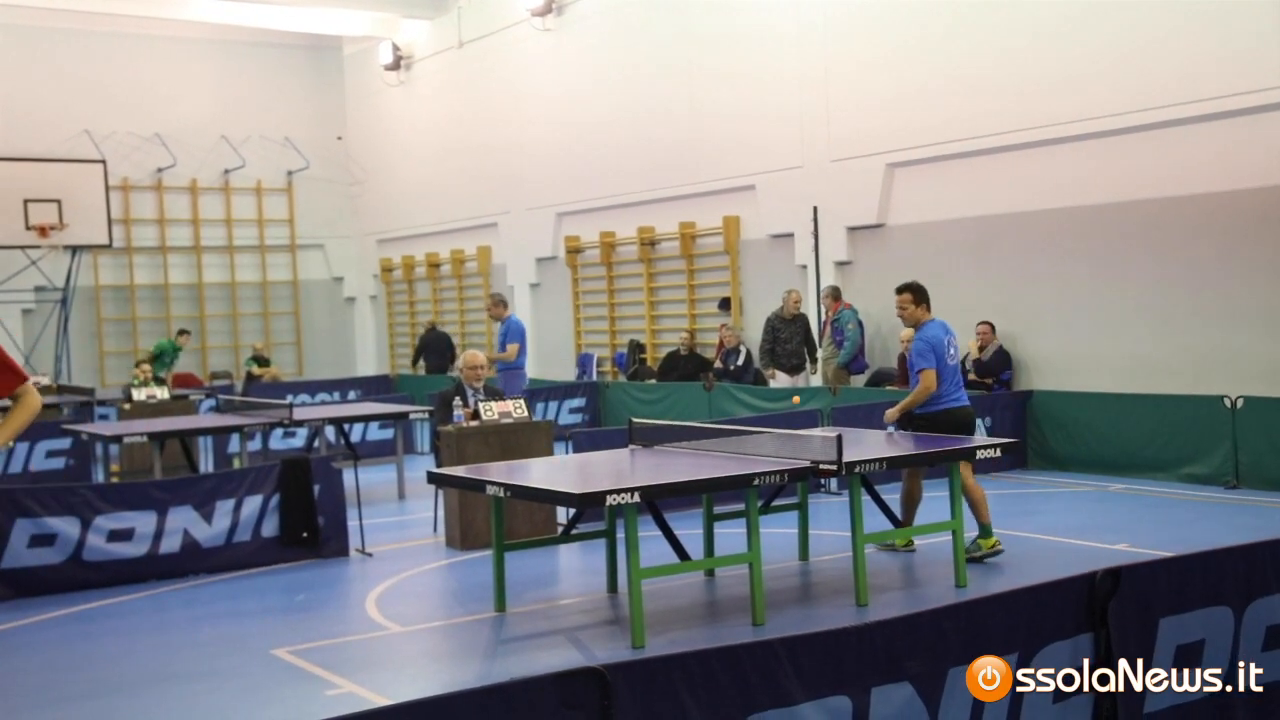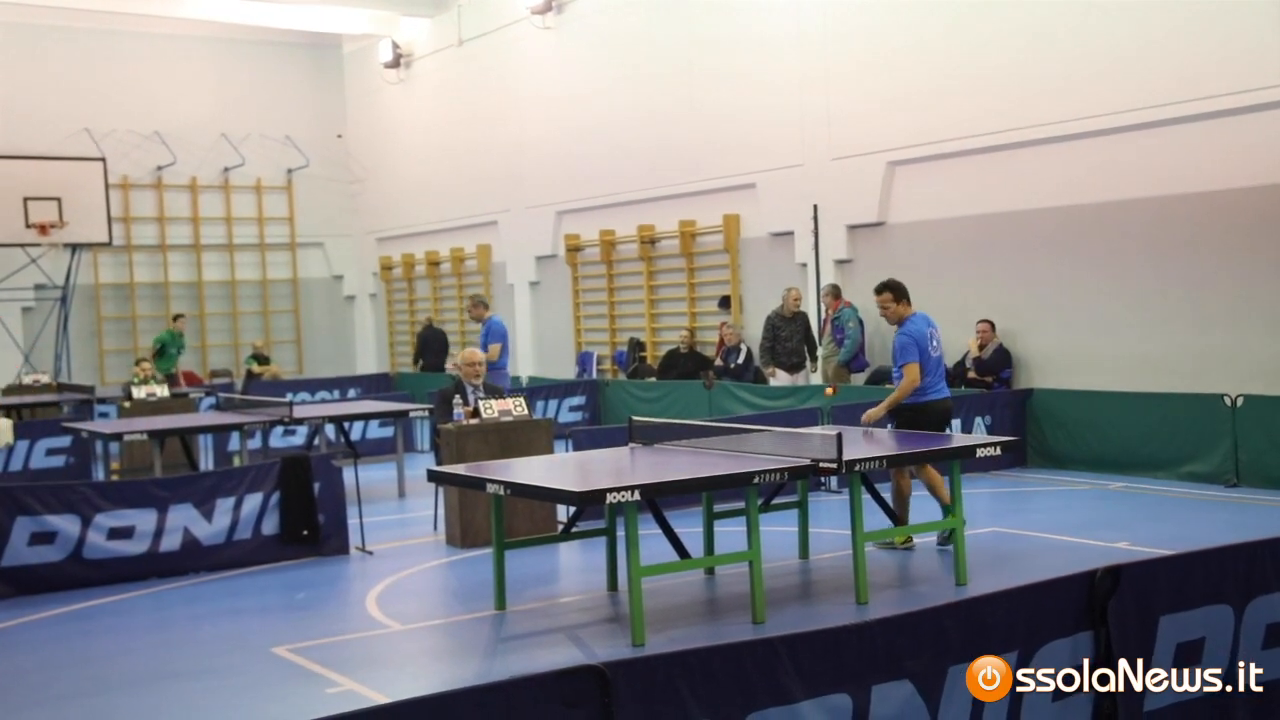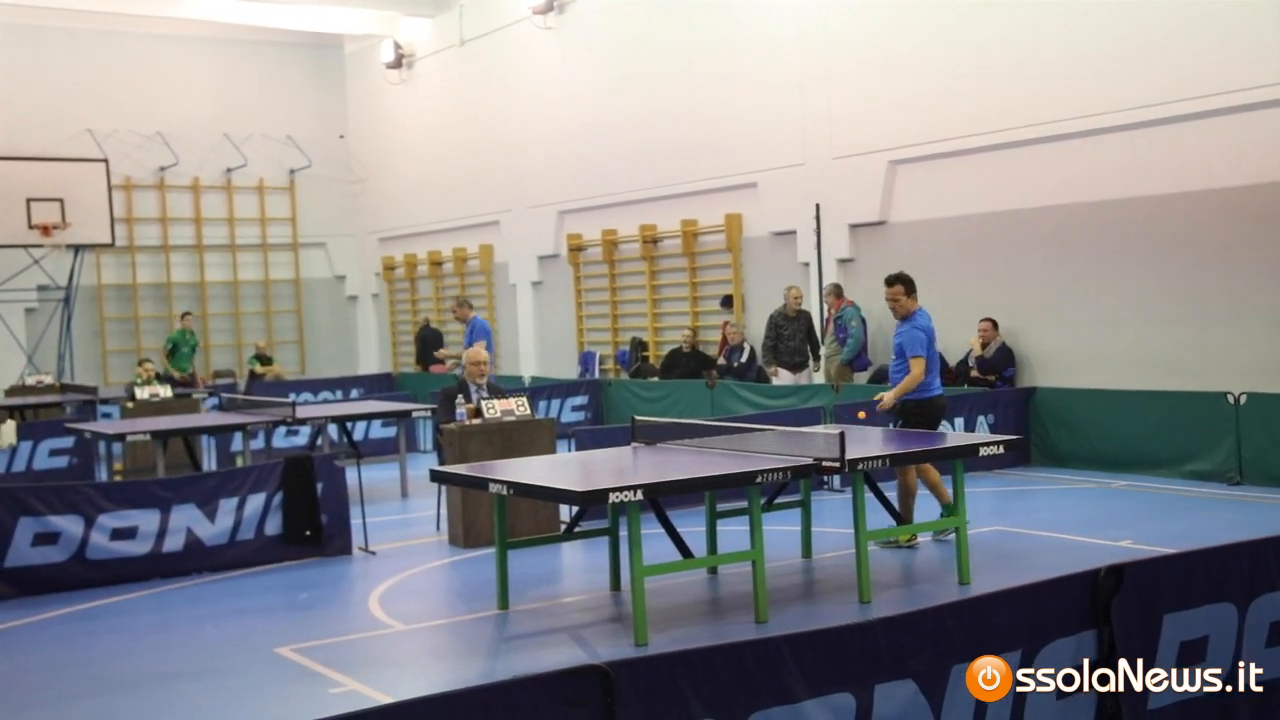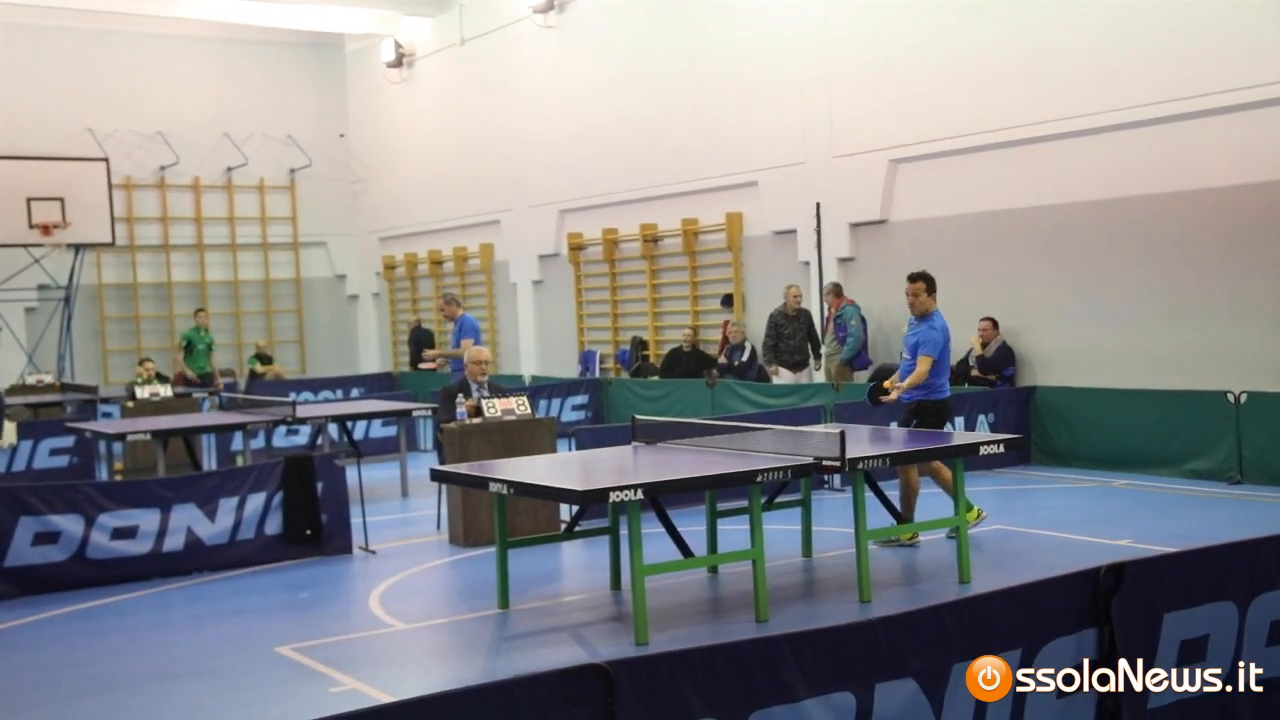
dt=0.2s
person 1, frame 1
left shoulder: (922, 341)
right shoulder: (944, 329)
left elbow: (928, 387)
left wrist: (898, 410)
left hip: (935, 417)
right hip: (961, 412)
left knee: (913, 474)
right knee: (964, 477)
left ankle: (903, 536)
right ankle: (987, 537)
person 1, frame 2
left shoulder: (906, 335)
right shoulder: (925, 321)
left elbow: (911, 380)
left wrist: (882, 409)
left hip: (919, 408)
right hip: (941, 403)
left knee: (899, 469)
right knee: (921, 465)
left ankle: (901, 534)
right ankle: (948, 511)
person 1, frame 3
left shoulder: (913, 329)
right shoulder: (918, 318)
left elbow: (917, 373)
left wrist: (894, 395)
right wrist: (893, 391)
left hip: (918, 404)
right hip: (930, 401)
left knee: (903, 465)
right knee: (918, 463)
left ankle: (906, 531)
right ankle: (951, 511)
person 1, frame 4
left shoulder: (932, 329)
right shoulder: (917, 321)
left elbow: (923, 370)
left wrist: (902, 388)
right wrist: (895, 377)
left hip: (927, 404)
right hip: (925, 402)
left knee: (906, 463)
right knee: (928, 461)
left ankle: (906, 530)
right ankle: (968, 510)
